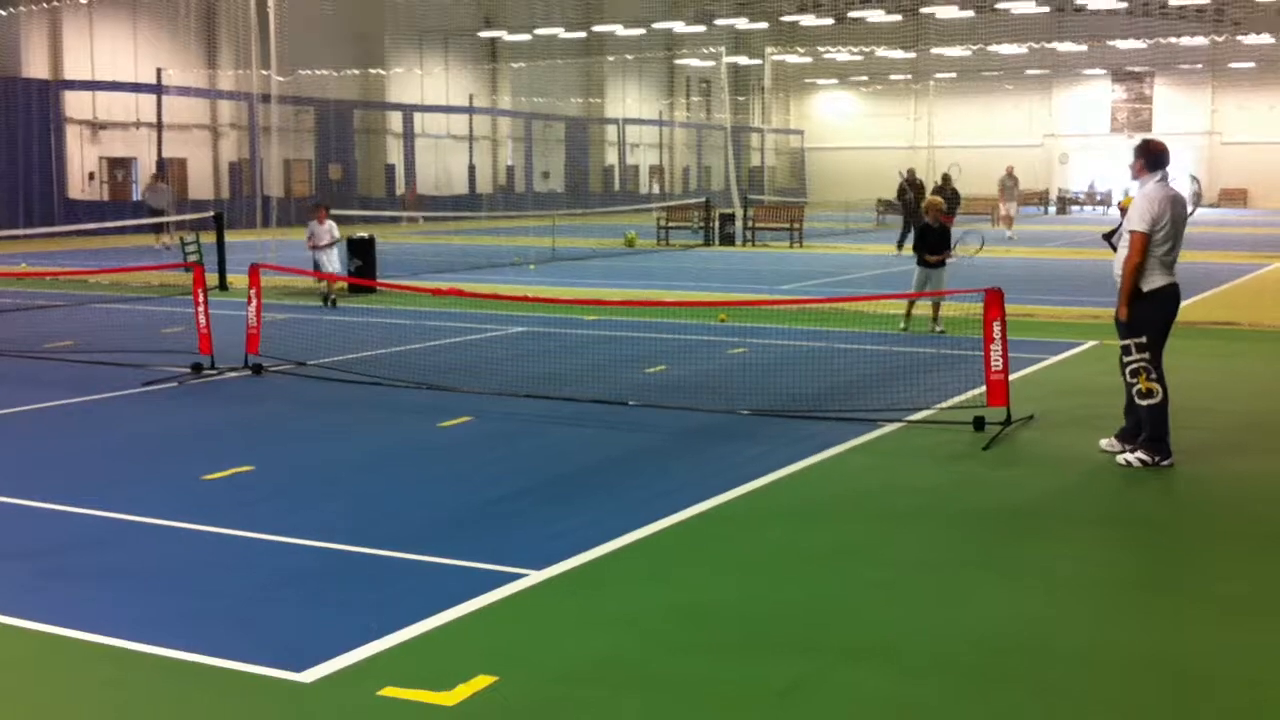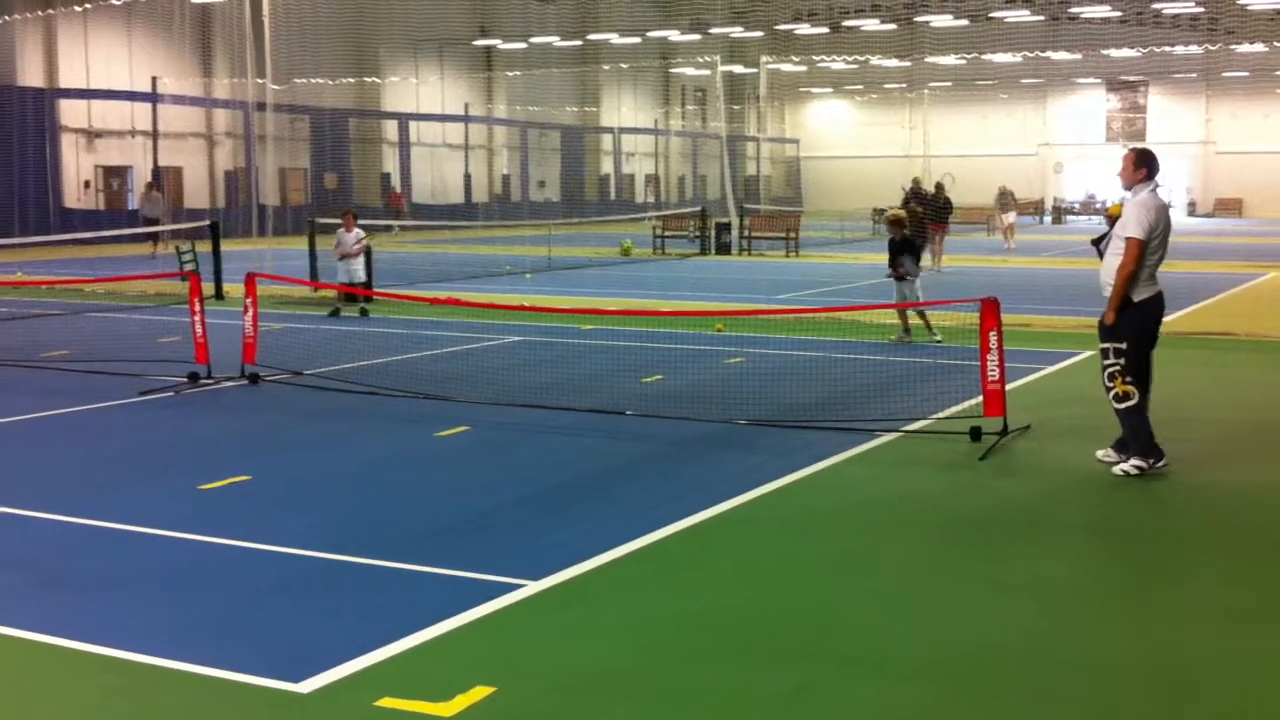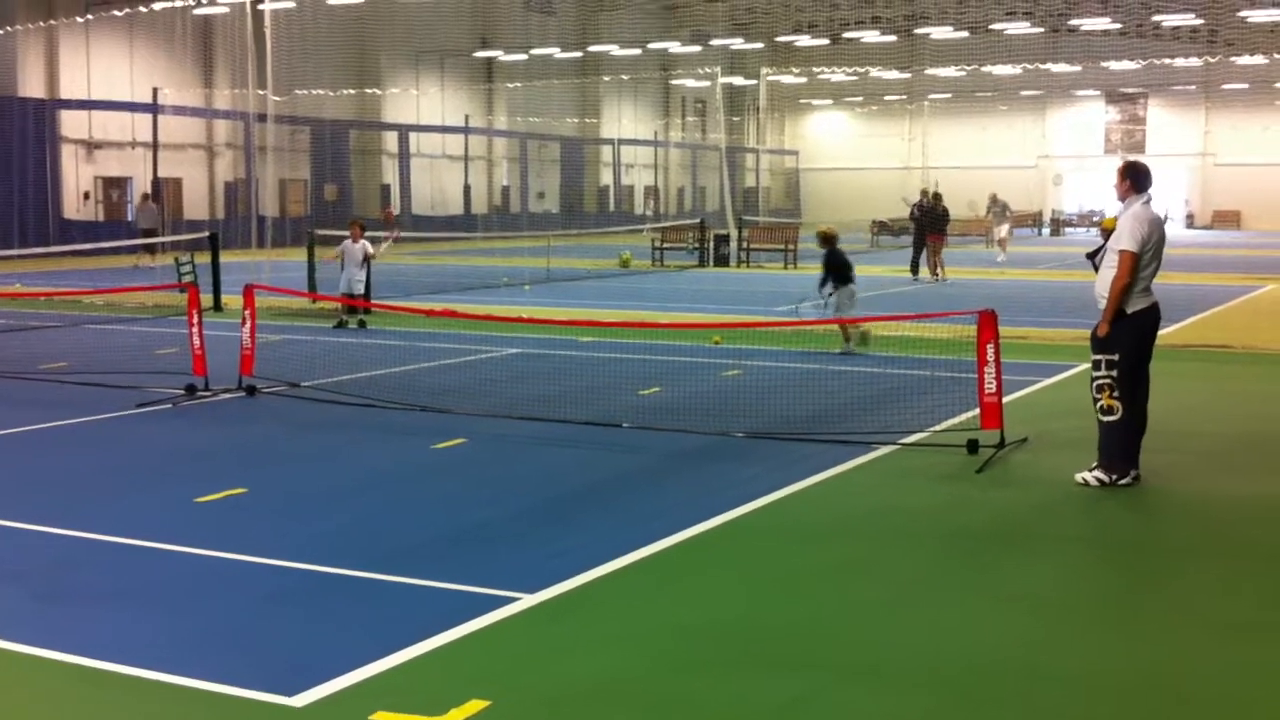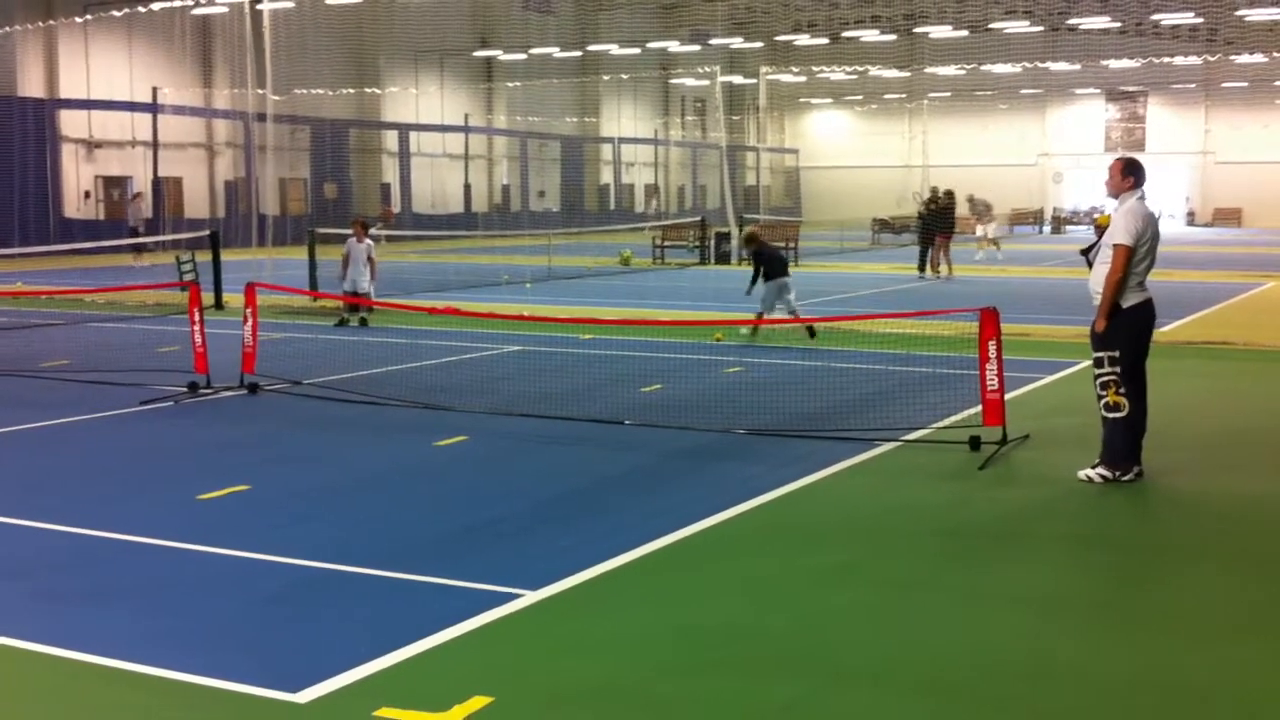
dt=0.5s
person 1, frame 1
left shoulder: (1146, 198)
right shoulder: (1175, 198)
left elbow: (1135, 258)
left wrist: (1123, 302)
right wrist: (1130, 224)
left hip: (1146, 295)
right hip: (1163, 290)
left knee: (1143, 371)
right knee: (1137, 367)
left ankle: (1156, 448)
right ankle: (1132, 434)
person 1, frame 2
left shoulder: (1140, 206)
right shoulder: (1155, 205)
left elbow: (1130, 265)
left wrist: (1112, 308)
right wrist: (1117, 227)
left hip: (1131, 304)
right hip: (1146, 301)
left knee: (1117, 379)
right knee: (1133, 376)
left ankle: (1146, 451)
right ankle: (1130, 445)
person 1, frame 3
left shoulder: (1133, 218)
right shoulder: (1150, 217)
left elbow: (1124, 277)
left wrist: (1106, 321)
right wrist: (1111, 241)
left hip: (1125, 316)
right hip: (1143, 312)
left knee: (1109, 392)
right knee: (1131, 391)
left ankle: (1114, 467)
right ankle: (1126, 463)
person 1, frame 4
left shoulder: (1127, 213)
right shoulder: (1143, 213)
left elbow: (1118, 271)
left wrist: (1102, 315)
right wrist: (1104, 237)
left hip: (1121, 312)
right hip: (1137, 308)
left knee: (1112, 388)
right knee: (1130, 387)
left ankle: (1117, 463)
right ankle: (1128, 459)
